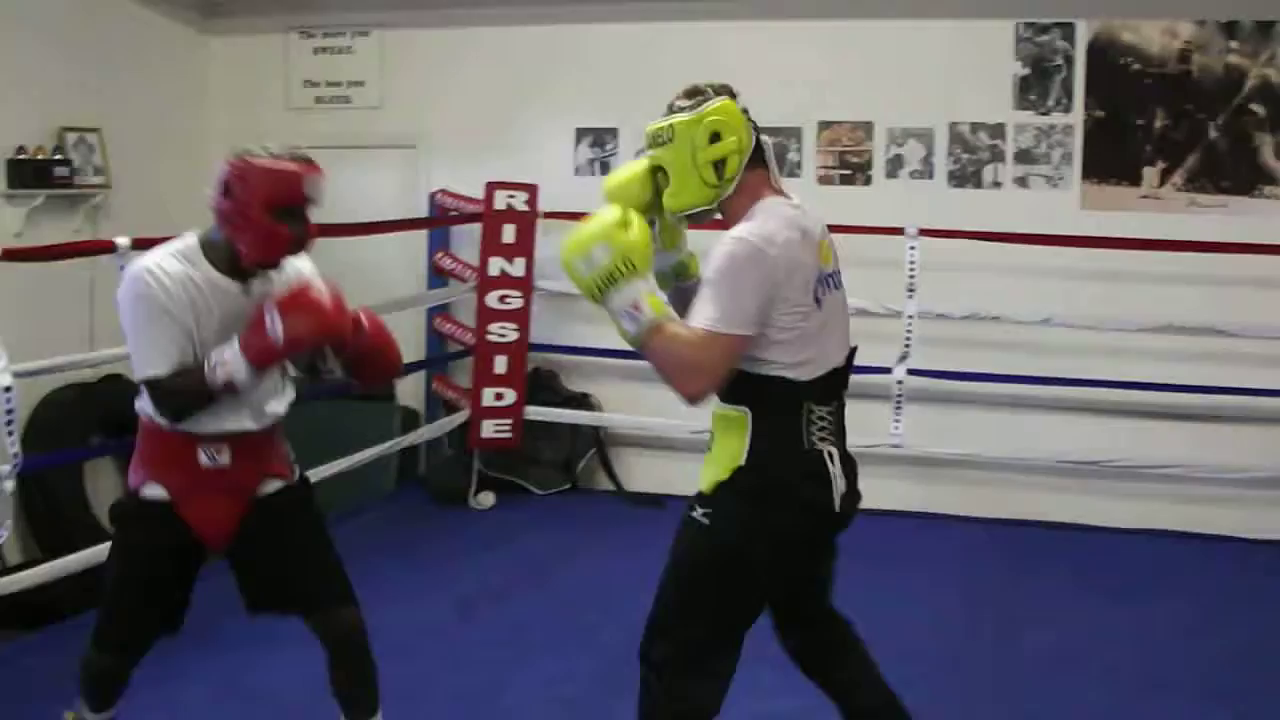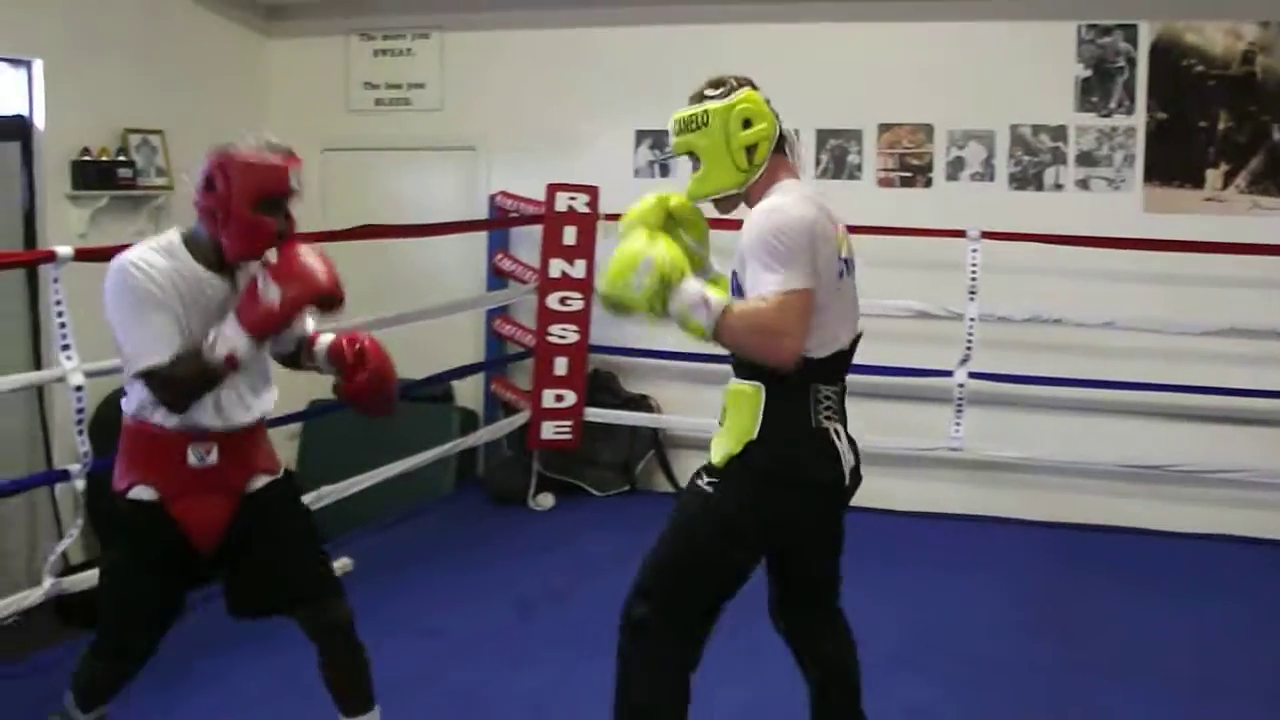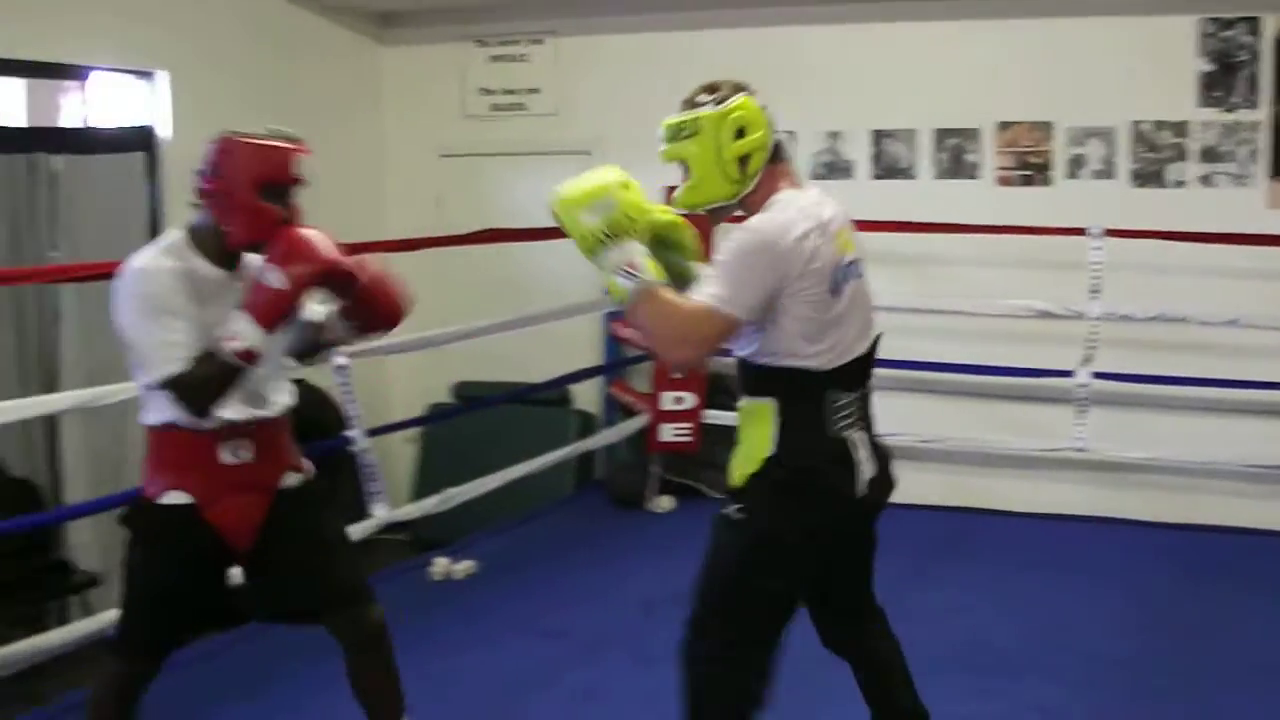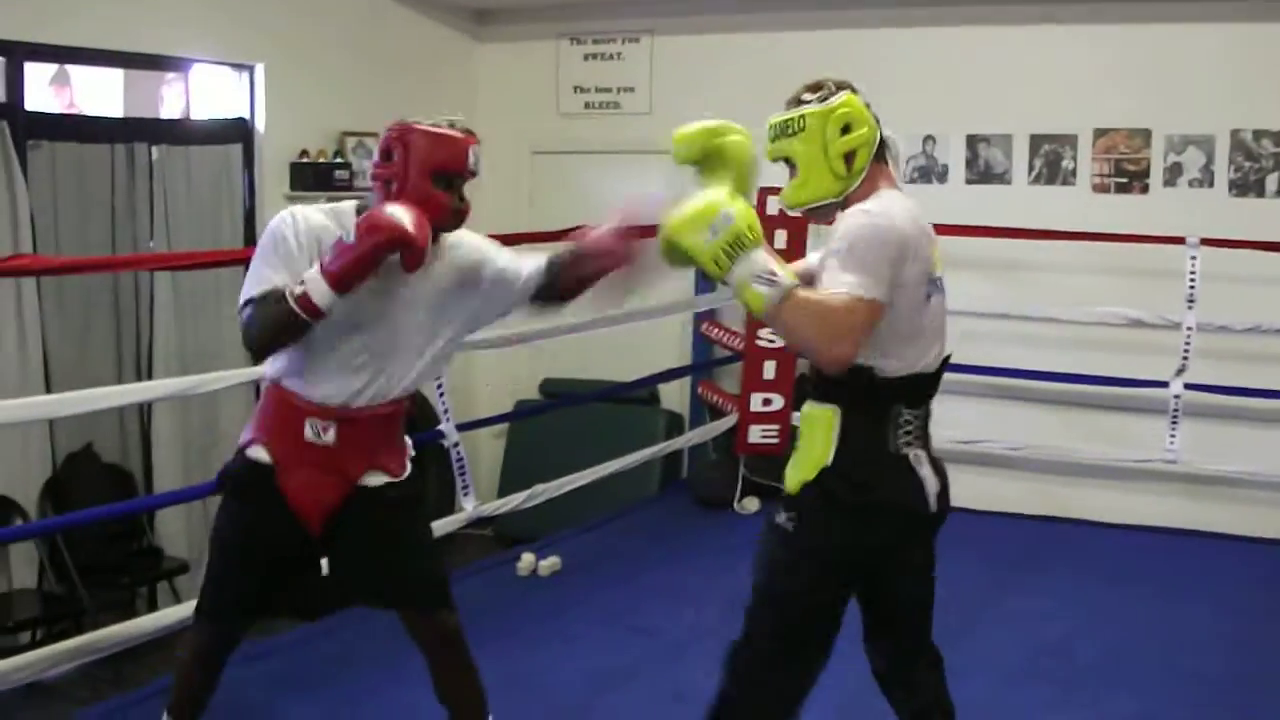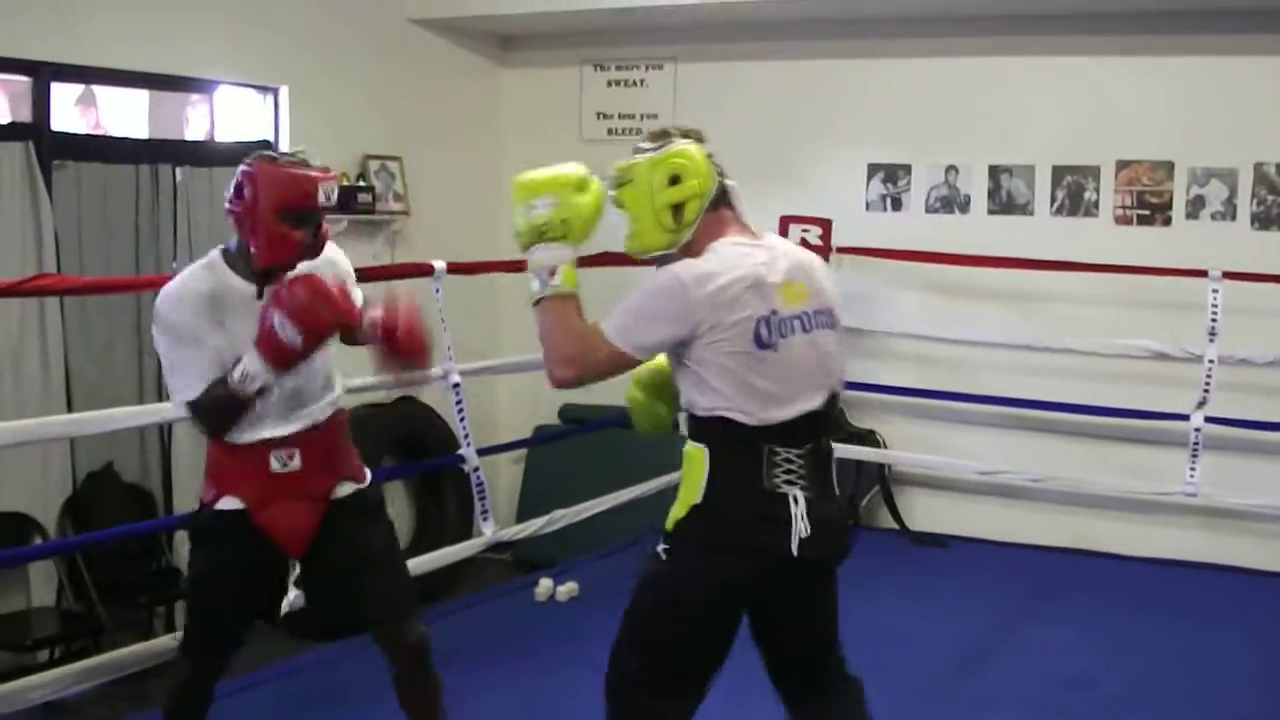
dt=0.5s
person 1, frame 1
left shoulder: (751, 244)
right shoulder: (802, 228)
left elbow: (695, 375)
right elbow: (723, 322)
left wrist: (624, 288)
right wrist: (660, 247)
left hip: (762, 486)
right hip: (817, 472)
left knee: (678, 654)
right knee: (808, 620)
person 1, frame 2
left shoulder: (776, 218)
right shoulder: (811, 212)
left elbow: (779, 341)
left wrist: (676, 293)
right wrist: (691, 262)
left hip: (769, 459)
right hip: (819, 453)
left knee: (658, 615)
right knee: (811, 614)
person 1, frame 3
left shoulder: (763, 236)
right shoulder: (821, 213)
left elbow: (679, 346)
left wrist: (618, 245)
right wrist: (682, 263)
left hip: (793, 476)
right hip: (848, 464)
left knee: (723, 654)
right knee: (852, 619)
person 1, frame 4
left shoulder: (871, 223)
right shoulder: (895, 220)
left elbow: (831, 344)
right elbow: (800, 295)
left wrist: (739, 257)
right wrist: (731, 204)
left hip: (845, 488)
right hip: (905, 483)
left knee: (767, 665)
right knee: (907, 659)
person 1, frame 5
left shoulder: (688, 283)
right shoulder: (805, 263)
left elbow: (568, 365)
left wrist: (548, 250)
left hip: (726, 527)
right hip: (815, 522)
person 2, frame 1
left shoulder: (292, 273)
right shoulder: (158, 278)
left elbow: (329, 369)
right elbow: (168, 401)
left wrist: (356, 346)
right wrist: (257, 347)
left hip: (260, 468)
right hip: (172, 477)
left knee: (341, 622)
right knee: (119, 640)
person 2, frame 2
left shoulder: (263, 265)
right shoulder: (139, 271)
left elbow: (289, 345)
right elbow: (169, 390)
left wrist: (336, 352)
right wrist: (251, 322)
left hip: (248, 466)
right hip: (159, 476)
left knee: (332, 616)
right knee: (121, 647)
person 2, frame 3
left shoulder: (271, 261)
right shoulder: (151, 274)
left elbow: (309, 341)
right elbow: (193, 395)
left wrist: (352, 311)
right wrist: (262, 310)
left hip: (273, 465)
right hip: (186, 481)
left knee: (361, 620)
right knee: (139, 653)
person 2, frame 4
left shoulder: (456, 254)
right shoulder: (301, 229)
left elbow: (548, 280)
right elbow: (257, 339)
left wrist: (598, 251)
right wrist: (339, 271)
left hip: (375, 457)
right hip: (283, 451)
left knee: (436, 624)
right knee: (220, 619)
person 2, frame 5
left shoulder: (325, 266)
right shoulder: (186, 298)
right elbow: (216, 422)
left wrist: (383, 326)
right wrist: (267, 349)
left hip: (335, 476)
right hip: (244, 488)
left knee: (405, 633)
right knee: (206, 650)
